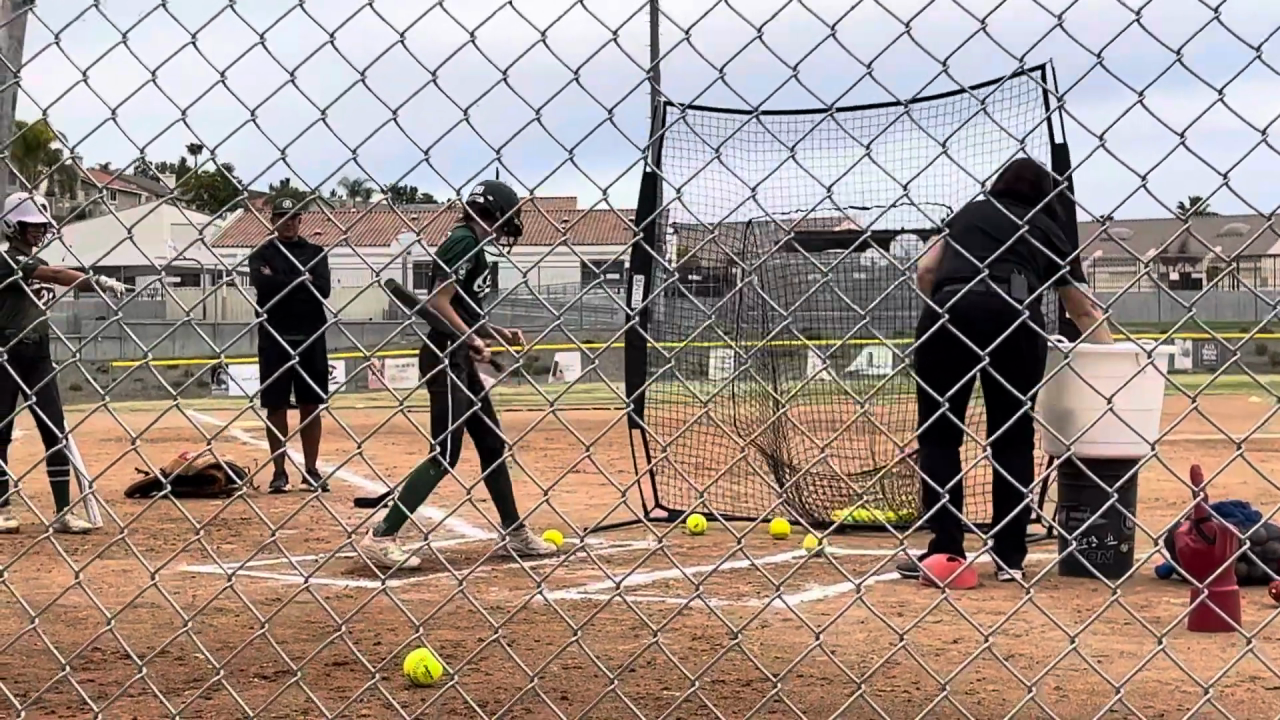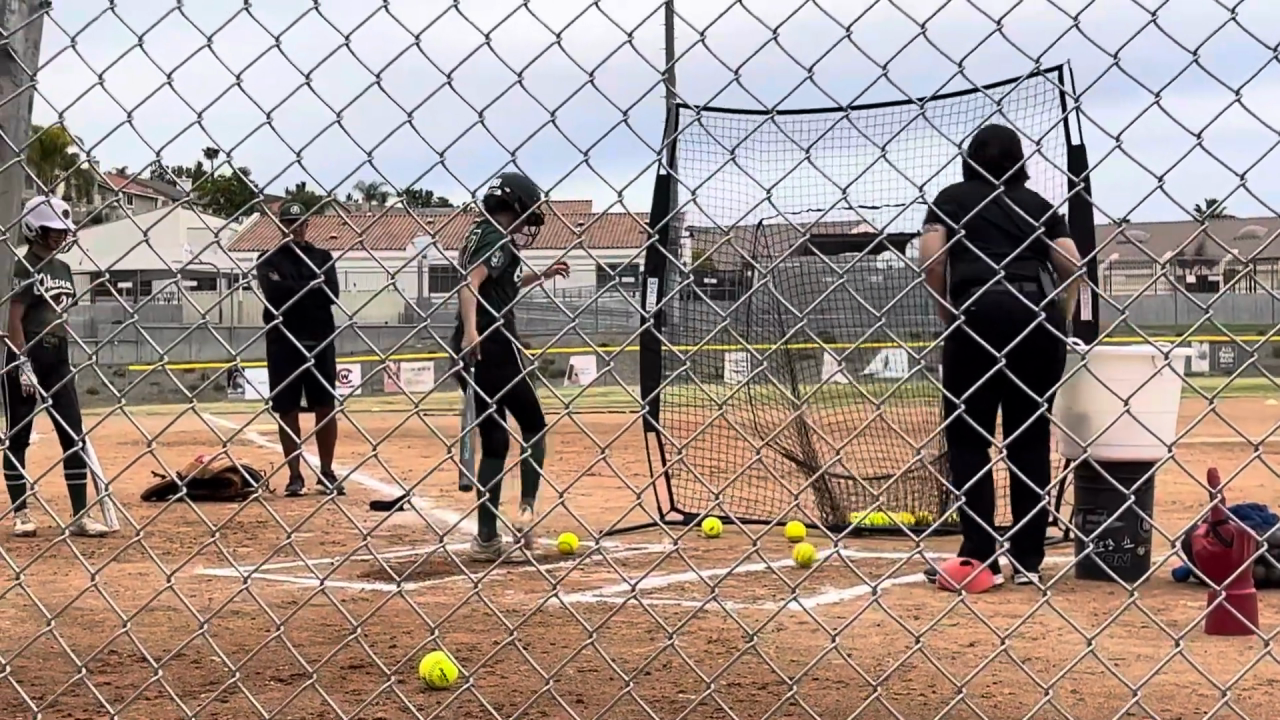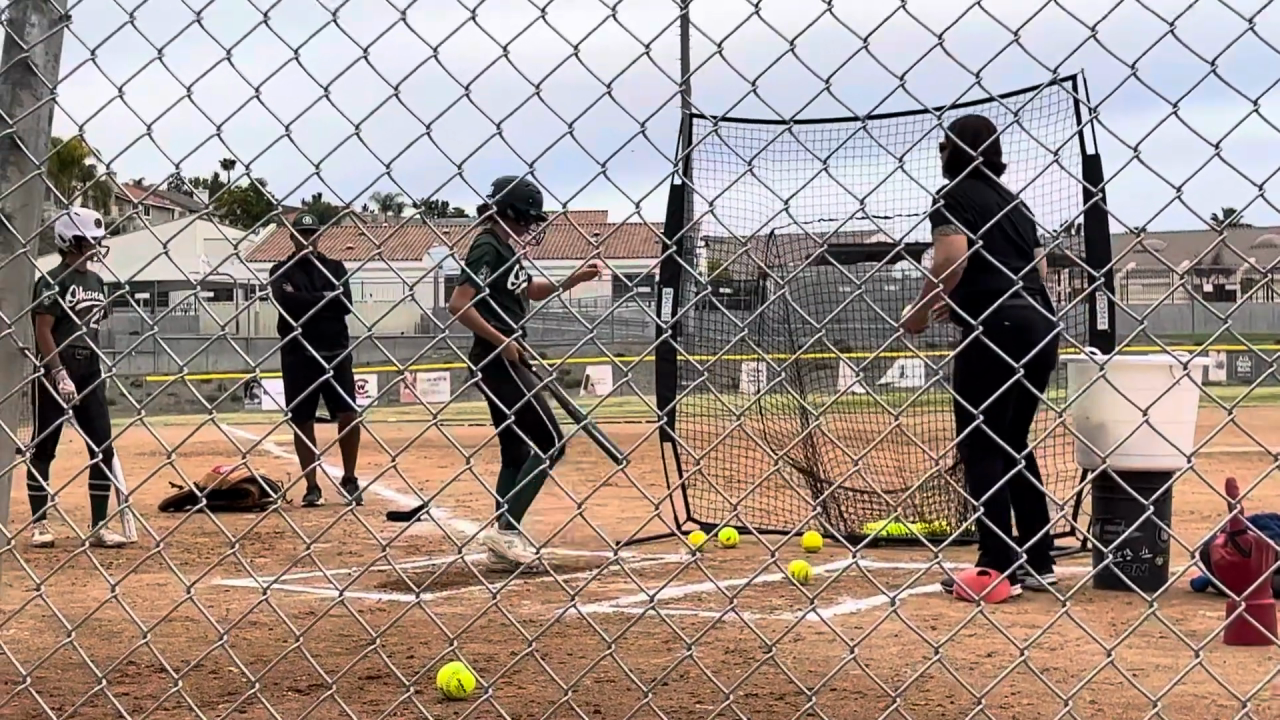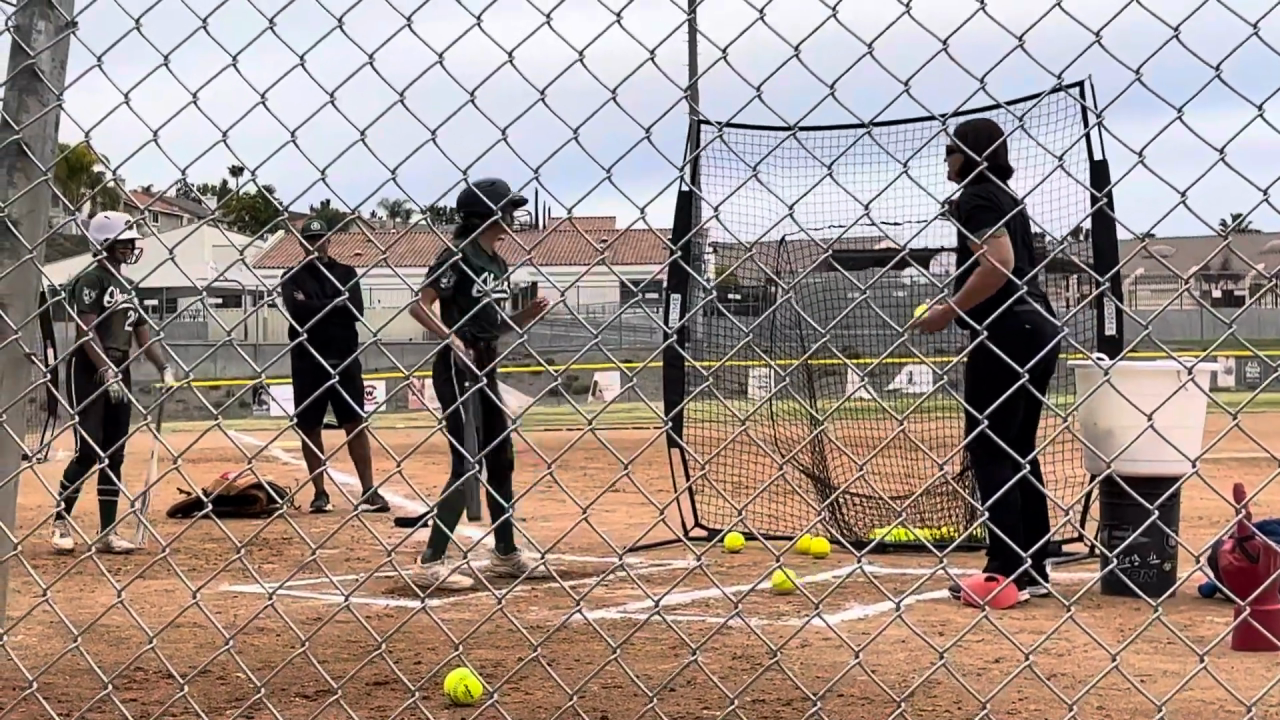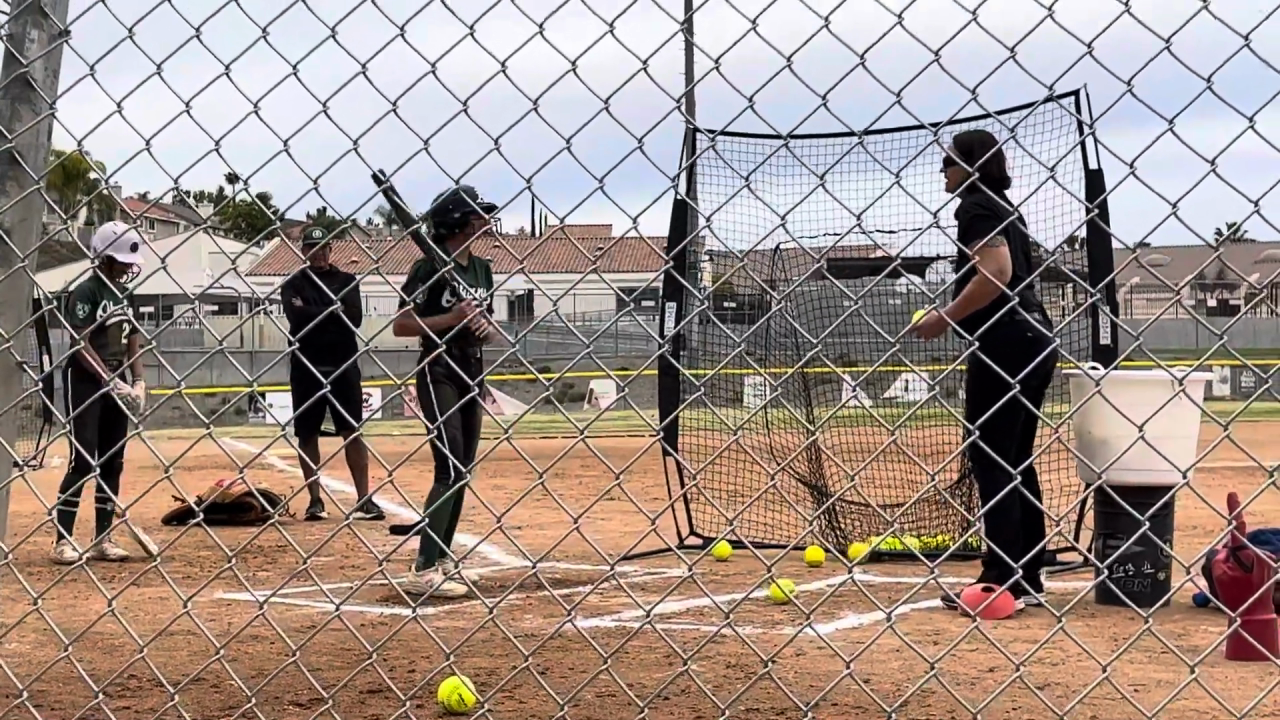
dt=0.5s
person 1, frame 1
left shoulder: (969, 212)
right shoulder: (1048, 231)
left elbow: (926, 270)
right elbow: (1085, 311)
left hip: (952, 311)
right hip: (1015, 315)
left knee: (939, 434)
right knee: (1013, 436)
left ankle: (946, 551)
right ankle: (1010, 556)
person 1, frame 2
left shoulder: (952, 197)
right shoulder: (1036, 202)
left elbow: (931, 259)
right elbow: (1071, 265)
left wrist: (945, 310)
right wrist: (1062, 304)
left hip: (982, 314)
right hip: (1041, 315)
left knee: (967, 436)
right knee: (1030, 440)
left ankle: (981, 558)
right ankle: (1028, 560)
person 1, frame 3
left shoulder: (953, 196)
right shoulder: (1014, 201)
left elbow: (951, 261)
right elbow: (1040, 271)
left wrist: (921, 311)
left hip: (995, 328)
right hip: (1040, 325)
left knee: (981, 448)
right knee: (1016, 445)
left ankle: (999, 569)
right ankle: (1038, 563)
person 1, frame 4
left shoulder: (977, 196)
right shoulder: (1005, 197)
left elbow: (1000, 265)
left wrist: (947, 310)
left hip: (1006, 332)
right hip: (1038, 329)
left knee: (990, 451)
right knee: (1019, 451)
left ankle: (1007, 573)
right ankle: (1032, 569)
person 1, frame 5
left shoulder: (976, 206)
right shoulder: (1003, 207)
left elbow: (997, 273)
left wrist: (945, 317)
left hip: (1003, 342)
right hip: (1031, 338)
left knee: (989, 459)
right knee: (1015, 460)
left ankle: (1002, 582)
right ankle: (1026, 578)
person 2, frame 1
left shoulder: (473, 246)
right shoulder: (464, 242)
right elbow: (437, 302)
left wrist: (500, 334)
right wrist: (471, 339)
left hip: (462, 361)
right hip: (447, 359)
left knee: (494, 445)
right knee: (444, 456)
left ankle: (516, 533)
right ankle: (380, 536)
person 2, frame 2
left shoulder: (479, 236)
right shoulder: (498, 239)
right elbow: (468, 284)
left wrist: (541, 275)
right wrist: (471, 331)
left hip: (471, 352)
right hip: (494, 348)
left knee: (494, 440)
right knee: (534, 430)
left ankle: (486, 537)
right ankle: (527, 510)
person 2, frame 3
left shoulder: (506, 249)
right shoulder: (489, 248)
left elbow: (527, 291)
right elbow: (458, 305)
left wrist: (575, 280)
right wrist: (503, 341)
left hip: (497, 361)
right hip: (499, 360)
left knee: (517, 453)
right knee: (550, 444)
left ankle: (503, 547)
right ankle: (505, 529)
person 2, frame 4
left shoulder: (498, 263)
right shoulder: (457, 255)
right elbow: (420, 306)
left wrist: (525, 315)
right wrist: (450, 338)
left hip: (485, 369)
right hip: (456, 369)
left knee: (502, 460)
right knee: (467, 465)
left ankle: (505, 553)
right ankle: (430, 563)
person 2, frame 5
left shoulder: (482, 268)
right shoulder: (429, 267)
right elbow: (401, 325)
left wrist: (485, 327)
right wrist: (450, 319)
left hip: (471, 373)
right hip: (439, 374)
left knee: (462, 472)
right knee: (450, 470)
left ankle: (442, 560)
right ankle: (423, 570)
person 3, frame 1
left shoulder: (38, 264)
right elbow: (57, 275)
right wrist: (100, 282)
left hip: (39, 355)
left knee: (56, 433)
left ankle: (63, 512)
person 3, frame 2
left shoulder: (63, 269)
right shoulder: (24, 267)
right elbow: (14, 321)
right wrist: (23, 364)
left hip: (58, 358)
right hip: (26, 358)
left knee: (74, 436)
right knee: (18, 437)
left ankle: (80, 516)
right ankle: (20, 513)
person 3, frame 3
left shoulder: (96, 281)
right shoulder: (53, 280)
right elbow: (43, 332)
right wrist: (59, 374)
left hip: (90, 370)
right hip: (57, 370)
left knee: (103, 448)
right knee: (44, 449)
left ankle: (99, 526)
right ankle: (39, 524)
person 3, frame 4
left shoulder: (129, 286)
right shoulder: (90, 279)
left elbow: (142, 334)
right elbow: (86, 332)
left wrist: (164, 368)
right wrist: (106, 373)
left hip: (120, 373)
right hip: (89, 372)
left knee: (113, 455)
right knee: (88, 451)
left ankle: (106, 532)
right ankle: (61, 523)
person 3, frame 5
left shoulder: (125, 294)
right shoulder: (84, 292)
left elbow: (132, 342)
right elbow: (80, 346)
left wrist: (138, 382)
right wrist: (112, 381)
left hip: (114, 386)
right hip: (84, 383)
left knee: (112, 464)
right knee: (83, 462)
left ankle: (102, 540)
right ankle: (62, 540)
person 4, frame 1
left shoulder: (316, 253)
right shoulder: (262, 254)
left elbow: (323, 289)
right elbow: (264, 285)
left wrist: (283, 285)
right wrist: (302, 281)
left hip: (310, 338)
right hip: (275, 338)
left knee: (311, 406)
right knee: (276, 407)
left ankle: (311, 470)
right ankle: (279, 471)
person 4, frame 2
left shoulder: (322, 257)
right shoulder: (269, 259)
left elbow: (331, 294)
right elbow: (273, 291)
left wrist: (293, 292)
right wrist: (310, 288)
left hip: (319, 342)
right hip: (283, 343)
left knee: (326, 408)
right knee: (287, 411)
left ankle: (326, 473)
right ankle: (295, 475)
person 4, frame 3
left shoulder: (335, 267)
right shoulder: (281, 271)
left elbow: (345, 304)
right elbow: (286, 302)
left wrist: (306, 302)
right wrist: (324, 298)
left hip: (335, 352)
right hip: (298, 354)
left knee: (349, 416)
right knee: (302, 421)
left ankle: (349, 478)
right ankle: (311, 486)
person 4, frame 4
left shoulder: (346, 273)
right shoulder: (293, 277)
left elbow: (356, 311)
right elbow: (298, 310)
left wrist: (318, 311)
right wrist: (335, 305)
left hip: (344, 359)
right hip: (308, 361)
left knee: (356, 424)
right knee: (310, 428)
left ankle: (368, 492)
right ankle: (320, 493)
person 4, frame 5
left shoulder: (347, 281)
right shoulder: (293, 284)
left elbow: (354, 318)
right elbow: (297, 316)
left wrist: (315, 317)
right wrist: (334, 312)
left hip: (343, 366)
right hip: (307, 368)
left knee: (353, 432)
right knee: (307, 435)
left ankle: (364, 499)
right ankle: (315, 500)
